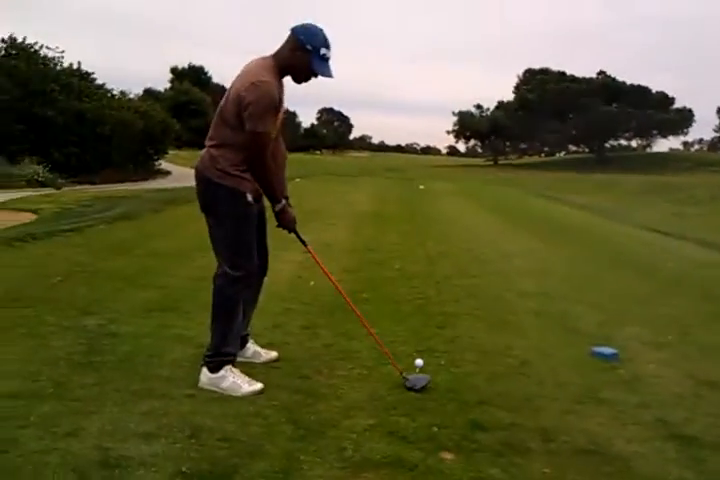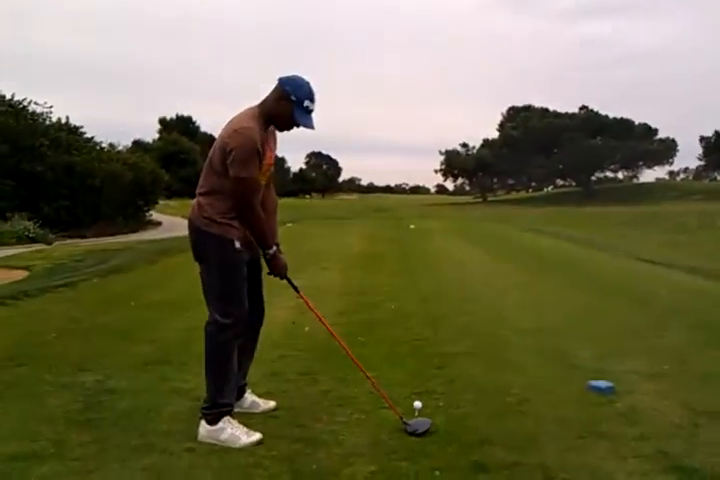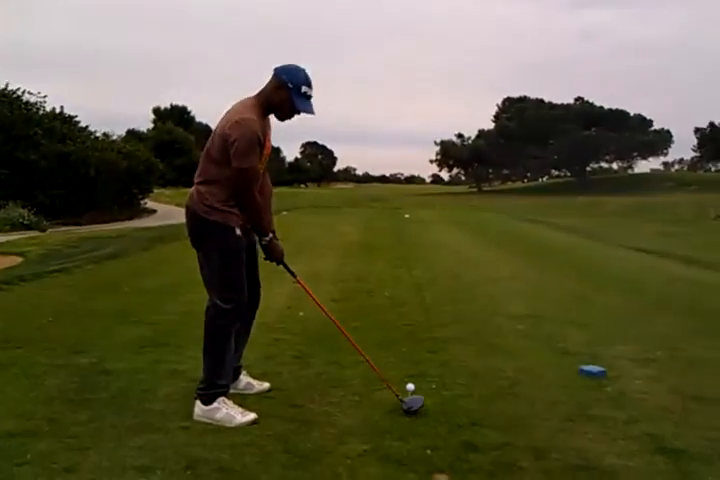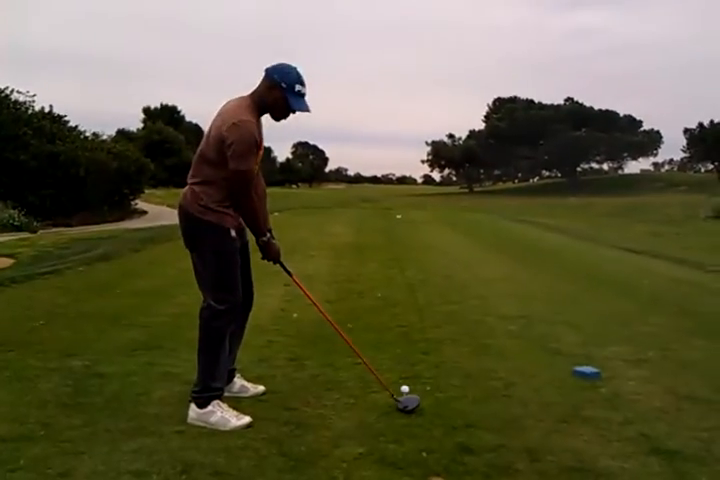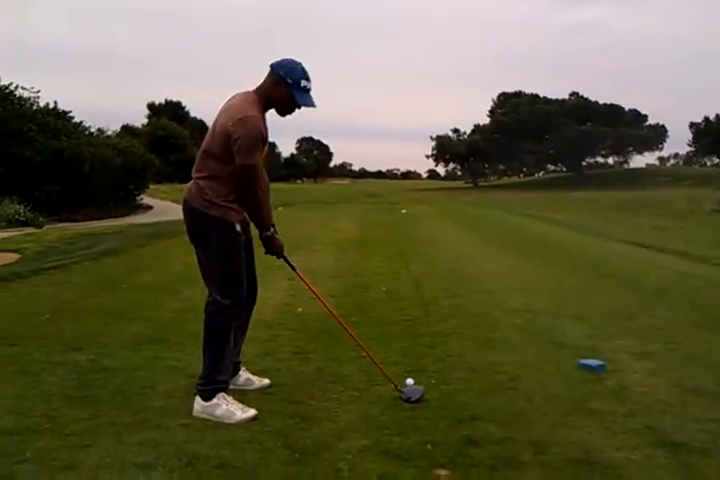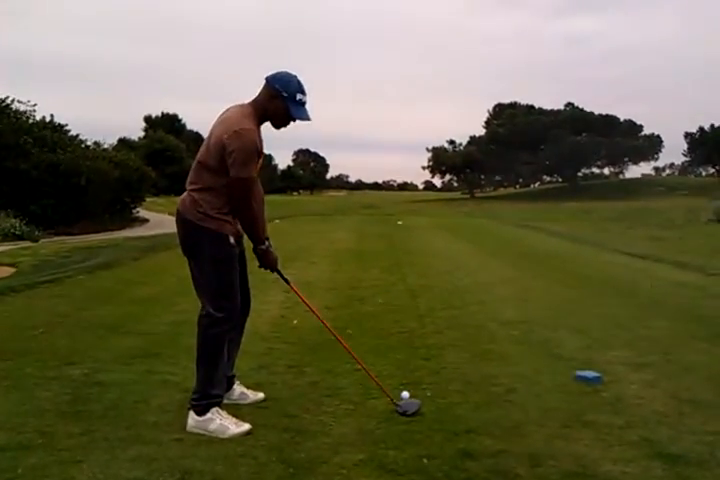
dt=0.3s
person 1, frame 1
left shoulder: (269, 75)
right shoulder: (262, 88)
left elbow: (273, 145)
right elbow: (259, 157)
left wrist: (282, 197)
right wrist: (280, 205)
left hip: (241, 182)
right hip: (224, 182)
left knee: (255, 266)
right knee: (237, 270)
left ankle: (237, 341)
right ankle: (216, 366)
person 1, frame 2
left shoulder: (267, 131)
right shoulder: (245, 135)
left elbow: (266, 191)
right elbow: (247, 204)
left wrist: (272, 245)
right wrist: (271, 251)
left hip: (240, 232)
right hip: (217, 231)
left knee: (251, 315)
right knee: (229, 319)
left ankle: (235, 392)
right ankle: (214, 419)
person 1, frame 3
left shoulder: (260, 118)
right shoulder: (246, 126)
left elbow: (261, 180)
right elbow: (246, 193)
left wrist: (269, 231)
right wrist: (267, 238)
left hip: (234, 218)
right hip: (214, 218)
left knee: (247, 299)
right knee: (227, 303)
left ankle: (230, 373)
right ankle: (210, 398)
person 1, frame 4
left shoulder: (246, 112)
right shoulder: (243, 127)
left elbow: (254, 181)
right elbow: (243, 194)
left wrist: (265, 231)
right wrist: (264, 238)
left hip: (224, 217)
right hip: (208, 219)
left knee: (240, 300)
right knee: (222, 305)
left ankle: (224, 376)
right ankle: (203, 402)
person 1, frame 5
left shoulder: (248, 105)
right shoulder: (249, 122)
left elbow: (257, 176)
right elbow: (249, 188)
left wrist: (269, 226)
right wrist: (268, 232)
left hip: (226, 211)
right hip: (212, 214)
left knee: (244, 294)
right knee: (227, 299)
left ankle: (229, 369)
right ankle: (209, 394)
person 1, frame 6
left shoulder: (242, 116)
right shoulder: (245, 134)
left elbow: (252, 190)
right elbow: (243, 201)
left wrist: (262, 239)
right wrist: (262, 246)
left hip: (219, 222)
right hip: (206, 225)
left knee: (238, 306)
right knee: (220, 312)
left ankle: (224, 383)
right ankle: (203, 409)
